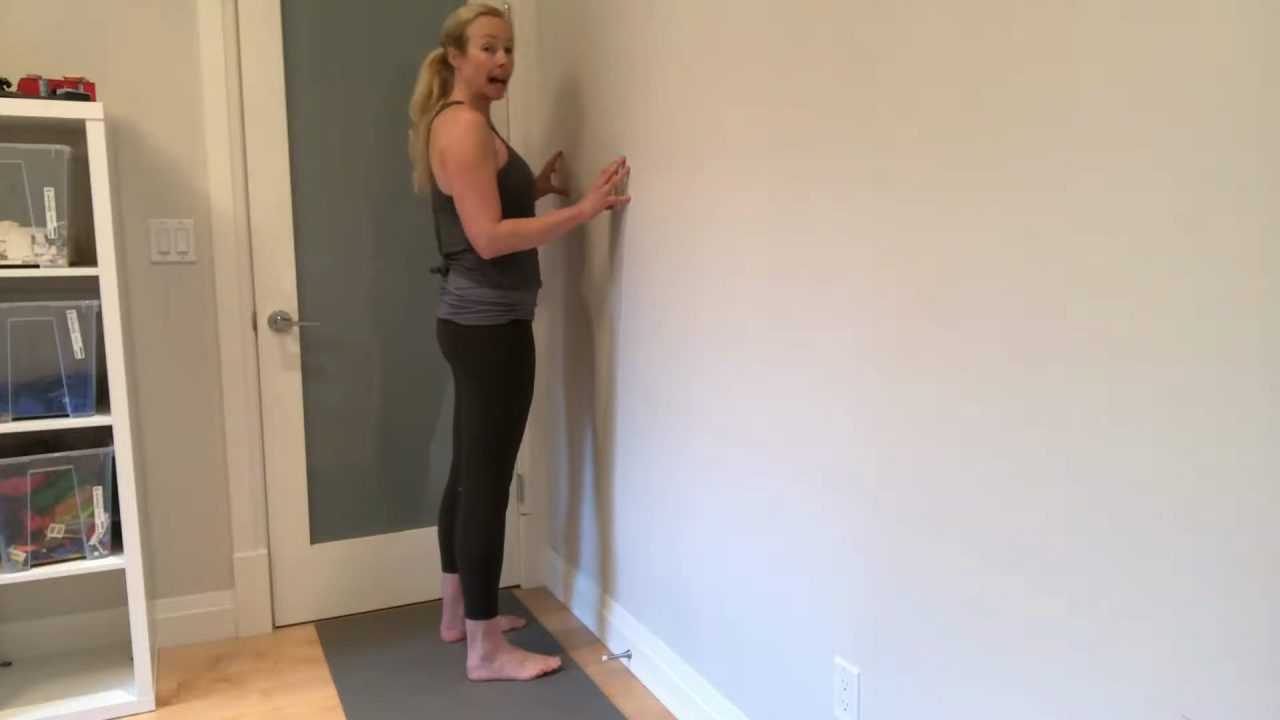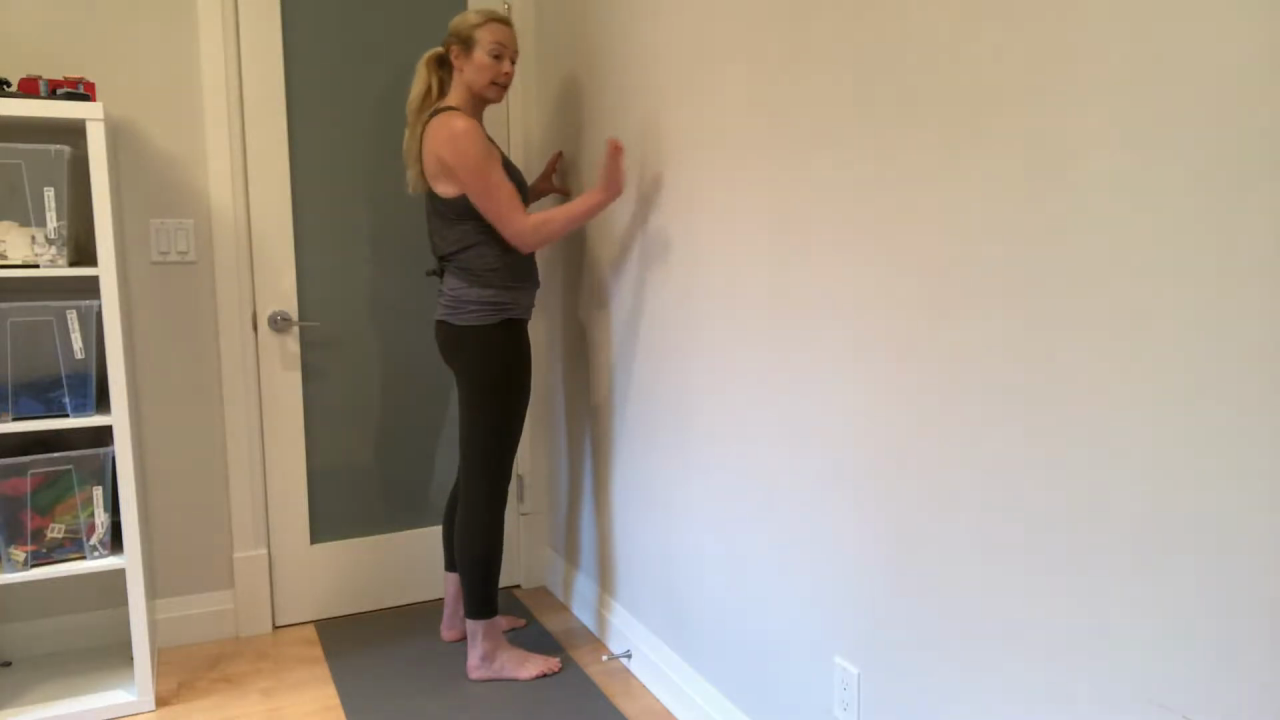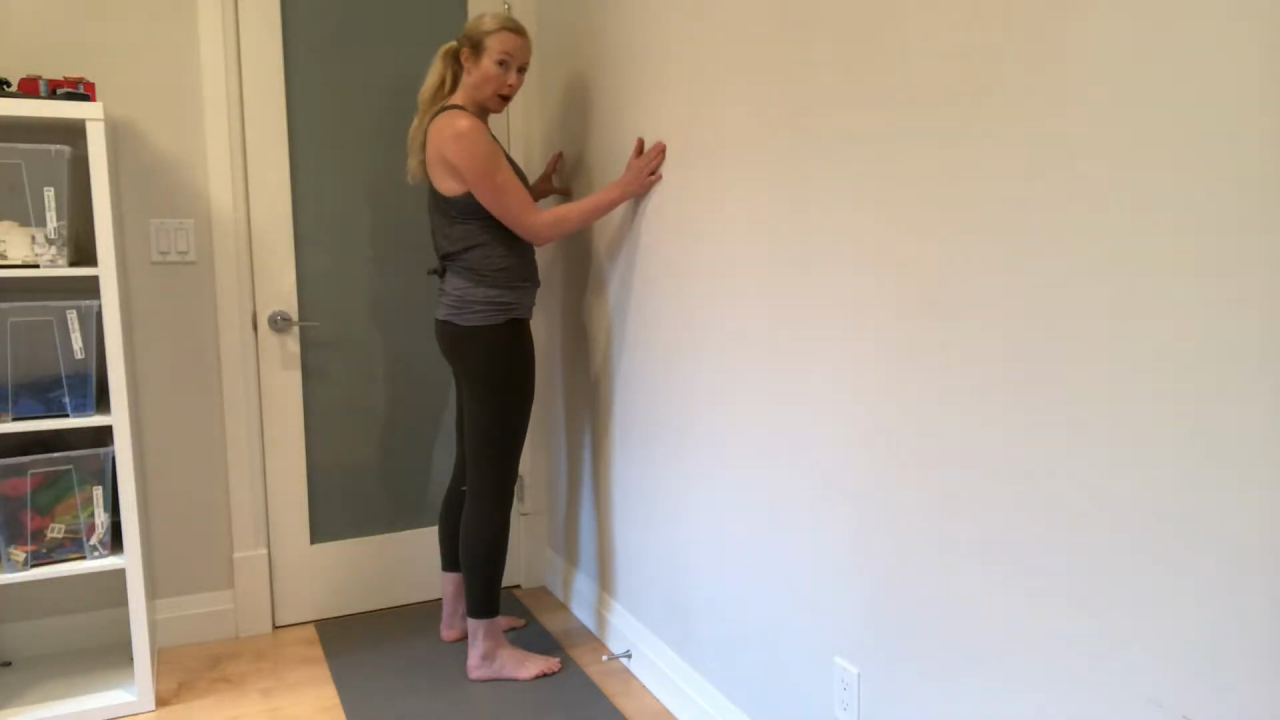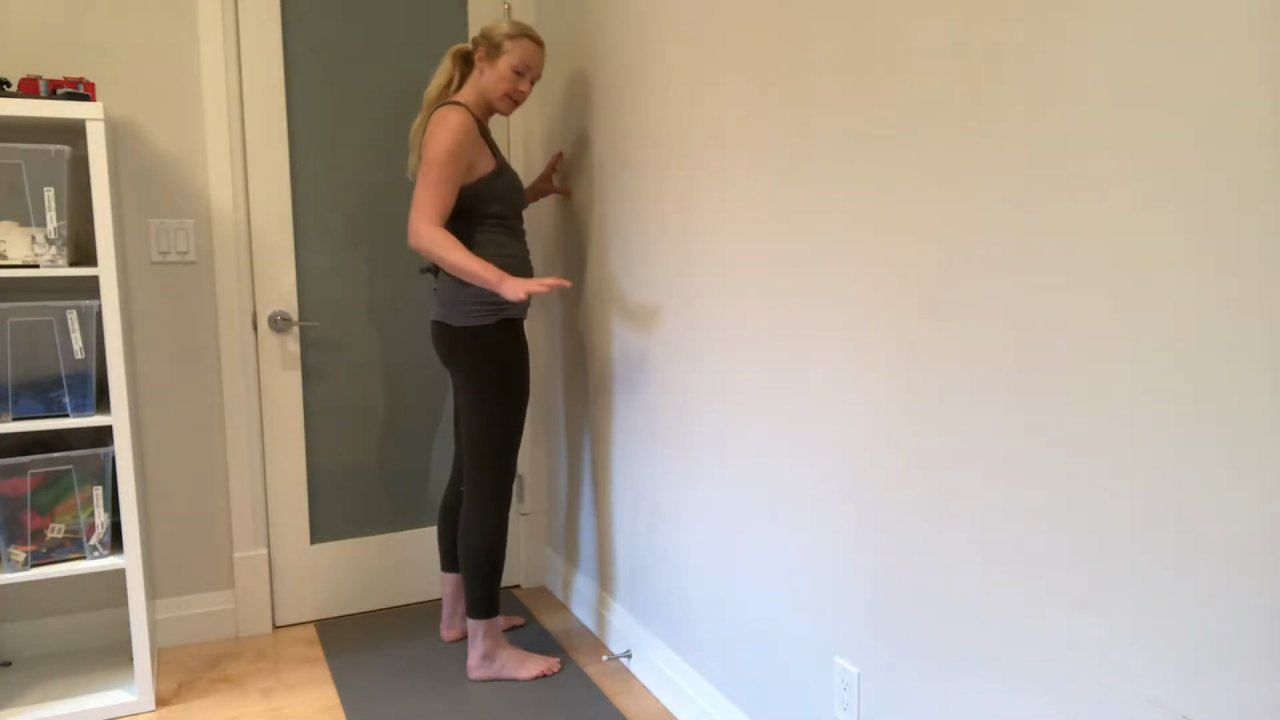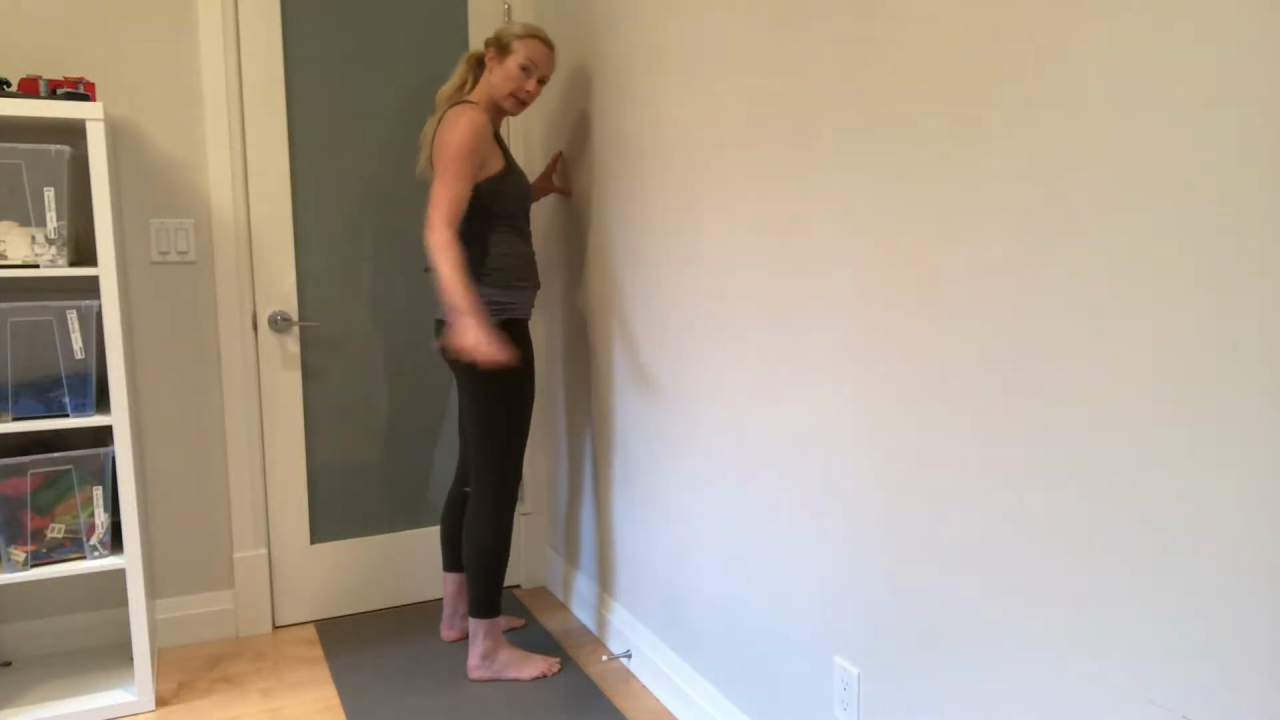
dt=1s
person 1, frame 1
left shoulder: (463, 124)
right shoulder: (464, 124)
right elbow: (489, 238)
left wrist: (531, 189)
right wrist: (583, 209)
left hip: (473, 319)
right hip: (490, 324)
left knee: (468, 473)
right knee: (487, 481)
left ankle: (458, 613)
right ankle: (486, 648)
person 1, frame 2
left shoulder: (454, 127)
right shoulder: (457, 131)
right elbow: (521, 235)
left wrist: (532, 191)
right wrist: (602, 195)
left hip: (476, 320)
right hip: (486, 325)
left knee: (475, 473)
right knee: (486, 481)
left ankle: (459, 613)
right ankle: (484, 649)
person 1, frame 3
left shoulder: (454, 126)
right shoulder: (462, 131)
right elbow: (533, 229)
left wrist: (535, 189)
right wrist: (623, 189)
left hip: (473, 322)
right hip: (490, 326)
left knee: (472, 473)
right knee: (492, 482)
left ankle: (458, 613)
right ankle: (486, 647)
person 1, frame 4
left shoulder: (471, 128)
right shoulder: (454, 124)
right elbow: (424, 231)
left wrist: (531, 193)
right wrist: (505, 281)
left hip: (475, 325)
right hip: (481, 327)
left knee: (471, 473)
right knee: (490, 481)
left ankle: (458, 613)
right ankle: (486, 648)
person 1, frame 5
left shoulder: (481, 125)
right shoulder: (468, 120)
right elbow: (440, 229)
left wrist: (533, 191)
right wrist: (466, 316)
left hip: (492, 321)
right hip: (490, 324)
left knee: (477, 472)
right knee: (497, 483)
left ankle: (458, 612)
right ankle: (488, 647)
